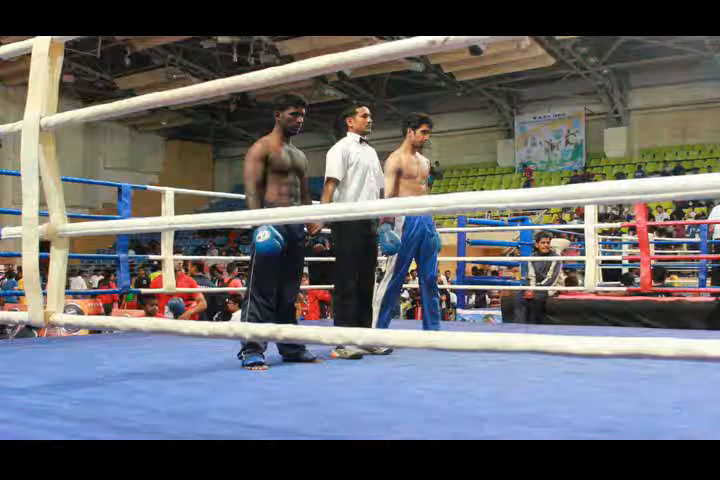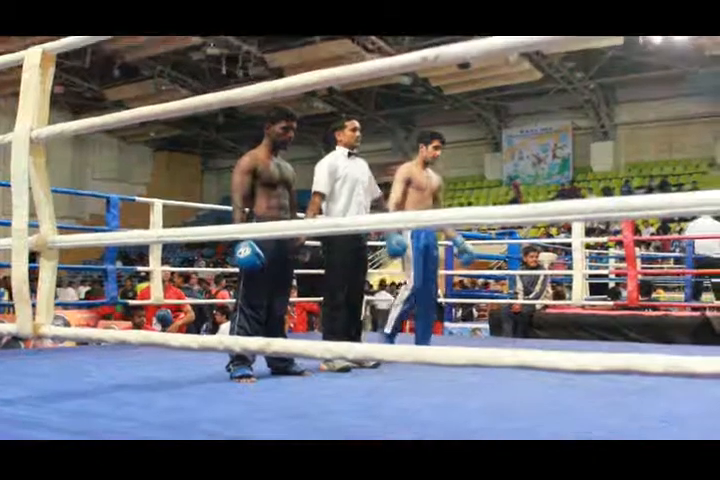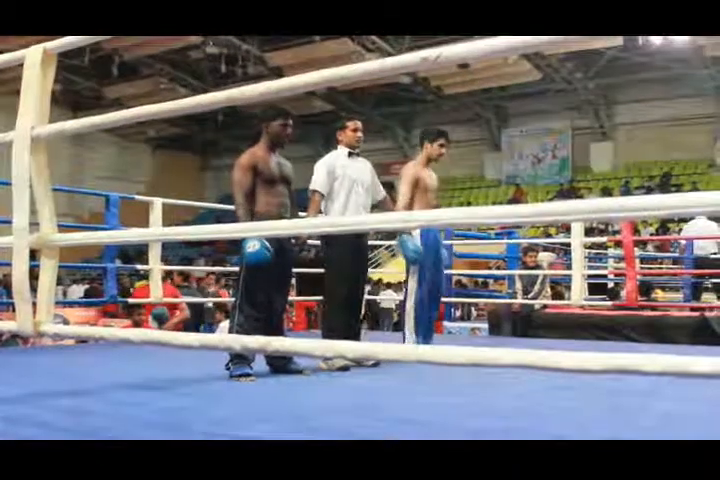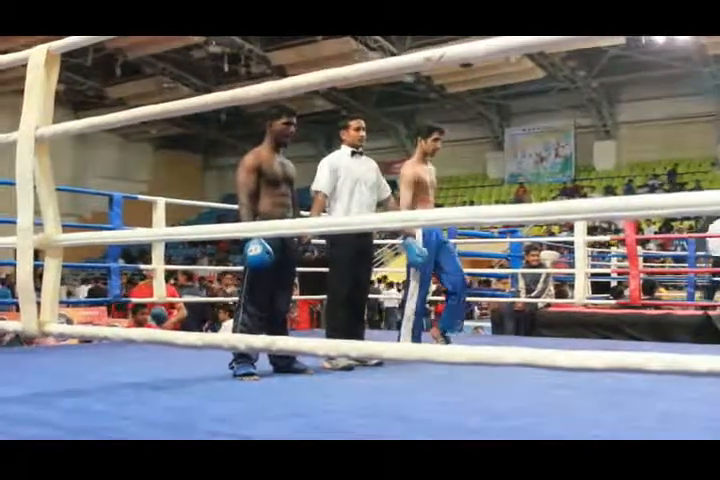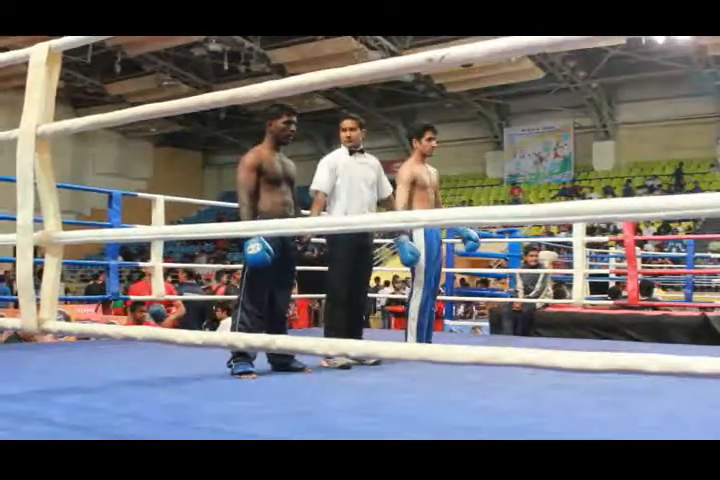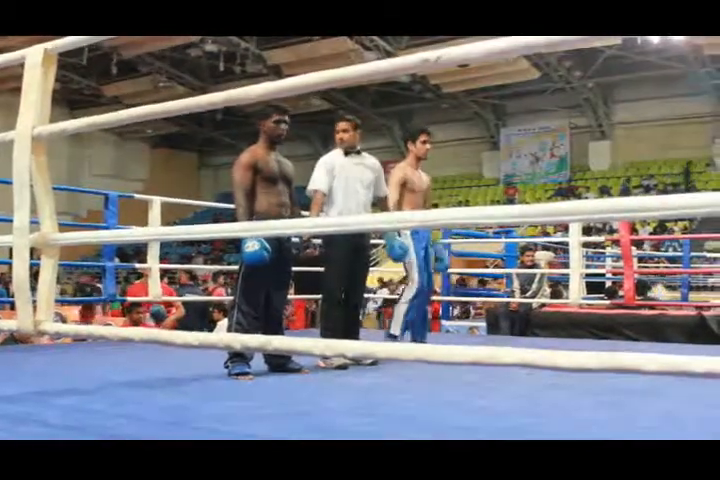
dt=0.4s
person 1, frame 1
left shoulder: (300, 156)
right shoulder: (261, 148)
right elbow: (251, 188)
right wrist: (260, 222)
left hip: (296, 225)
right hip: (272, 222)
left knee: (289, 291)
right knee: (262, 290)
left ankle: (291, 347)
right ankle: (251, 350)
person 1, frame 2
left shoulder: (288, 168)
right shoulder: (250, 161)
right elbow: (238, 202)
left wrist: (298, 236)
right wrist: (243, 237)
left hip: (285, 237)
right hip: (260, 236)
left knee: (278, 304)
right knee: (251, 302)
left ankle: (280, 359)
right ankle: (239, 362)
person 1, frame 3
left shoulder: (286, 165)
right shoulder: (249, 159)
right elbow: (241, 199)
right wrist: (249, 233)
left hip: (284, 235)
right hip: (261, 233)
left knee: (278, 301)
right knee: (250, 300)
left ankle: (279, 358)
right ankle: (239, 361)
person 1, frame 4
left shoulder: (288, 165)
right shoulder: (253, 159)
right elbow: (245, 200)
right wrist: (251, 234)
left hip: (287, 235)
left knee: (281, 301)
right knee: (254, 300)
left ankle: (282, 357)
right ankle: (242, 360)
person 1, frame 5
left shoulder: (289, 164)
right shoulder: (253, 158)
right elbow: (245, 199)
right wrist: (250, 233)
left hip: (287, 234)
left knee: (281, 300)
right knee: (253, 298)
left ankle: (281, 356)
right ankle: (241, 358)
person 1, frame 6
left shoulder: (286, 164)
right shoulder: (249, 157)
right elbow: (241, 197)
left hip: (284, 234)
left knee: (277, 300)
right knee: (248, 298)
left ankle: (277, 356)
right ankle: (237, 359)
person 2, frame 1
left shoulder: (371, 152)
right shoulder: (342, 148)
left elbow: (380, 186)
right elbow: (331, 183)
left hip: (369, 221)
right hip: (349, 221)
left knee: (366, 281)
right knee: (347, 281)
right ankle: (342, 341)
person 2, frame 2
left shoulder: (363, 165)
right shoulder: (330, 162)
left elbow: (376, 197)
right elbow: (317, 197)
left hip: (359, 235)
right hip: (338, 234)
left knee: (355, 294)
right knee: (336, 294)
person 2, frame 3
left shoulder: (366, 166)
right shoulder: (329, 161)
left elbow: (381, 198)
right elbow: (317, 196)
left hip: (360, 234)
right hip: (338, 234)
left knee: (356, 293)
right knee: (336, 292)
person 2, frame 4
left shoulder: (371, 164)
right shoulder: (332, 161)
left elbow: (386, 198)
right elbow: (320, 196)
left hip: (365, 234)
right hip: (341, 233)
left knee: (360, 292)
right knee: (339, 292)
person 2, frame 5
left shoulder: (373, 163)
right shoulder: (331, 161)
left elbow: (386, 197)
right elbow: (320, 195)
left hip: (365, 233)
right hip: (341, 232)
left knee: (359, 292)
right knee: (338, 291)
person 2, frame 6
left shoulder: (372, 163)
right shoulder: (328, 161)
left elbow: (382, 197)
right elbow: (319, 195)
left hip: (361, 234)
right hip: (337, 233)
left knee: (355, 292)
right knee: (333, 291)
person 3, frame 1
left shoulder: (424, 161)
right shoulder: (396, 160)
right elbow: (387, 196)
left wrist: (433, 225)
right wrist: (386, 227)
left hip: (426, 221)
right hip: (406, 221)
left knee: (429, 278)
right knee: (394, 277)
left ankle: (432, 329)
right ankle: (377, 328)
person 3, frame 2
left shoulder: (435, 179)
right shoulder: (406, 171)
right elbow: (393, 203)
left wrist: (458, 240)
right wrist: (392, 232)
left hip: (429, 234)
right hip: (410, 232)
left knee: (428, 292)
right knee: (413, 286)
left ankle: (421, 344)
right ankle: (389, 334)
person 3, frame 3
left shoulder: (433, 176)
right shoulder: (412, 170)
right elbow: (402, 205)
left wrist: (440, 247)
right wrist: (405, 236)
left hip: (433, 233)
right hip: (418, 232)
left knee: (435, 291)
right knee: (416, 289)
left ankle: (423, 341)
right ankle: (411, 343)
person 3, frame 4
left shoulder: (430, 169)
right shoulder: (410, 169)
right elbow: (405, 207)
right wrist: (410, 240)
left hip: (436, 231)
right hip: (420, 232)
left knee: (457, 283)
right knee: (417, 289)
left ankle: (441, 330)
right ankle: (409, 343)
person 3, frame 5
left shoulder: (433, 172)
right shoulder: (408, 170)
right elbow: (400, 207)
left wrist: (461, 229)
right wrist: (402, 238)
left hip: (435, 231)
right hip: (420, 230)
left knee: (431, 288)
right knee: (421, 286)
left ankle: (424, 340)
right ankle: (413, 342)
person 3, frame 6
left shoulder: (424, 176)
right shoulder: (400, 172)
right elbow: (391, 206)
left wrist: (437, 246)
right wrist: (392, 236)
left hip: (423, 233)
right hip: (408, 231)
left knee: (426, 287)
right knee: (416, 283)
left ankle: (419, 340)
right ankle: (394, 333)
